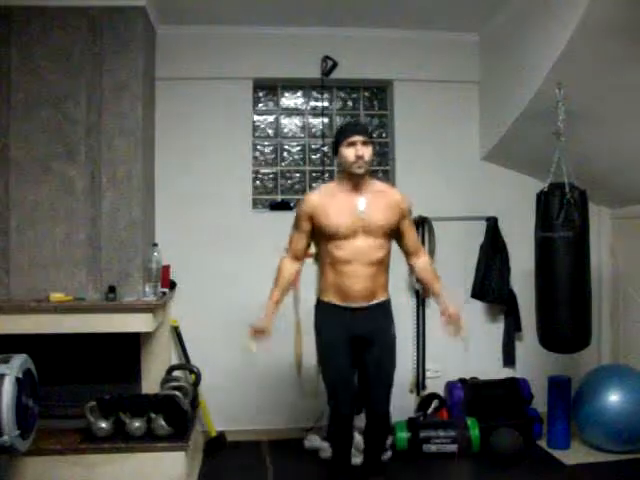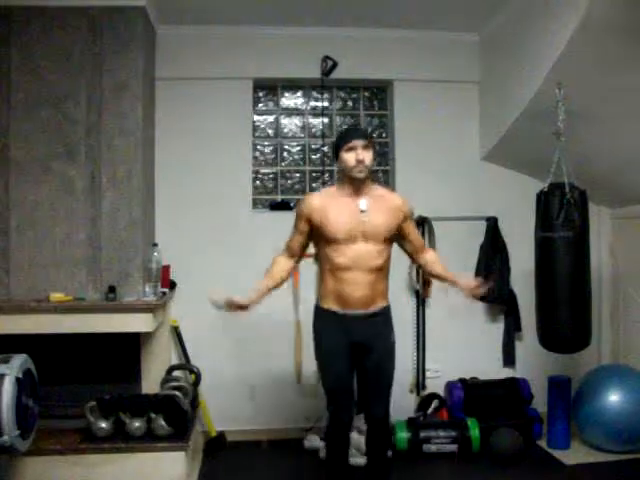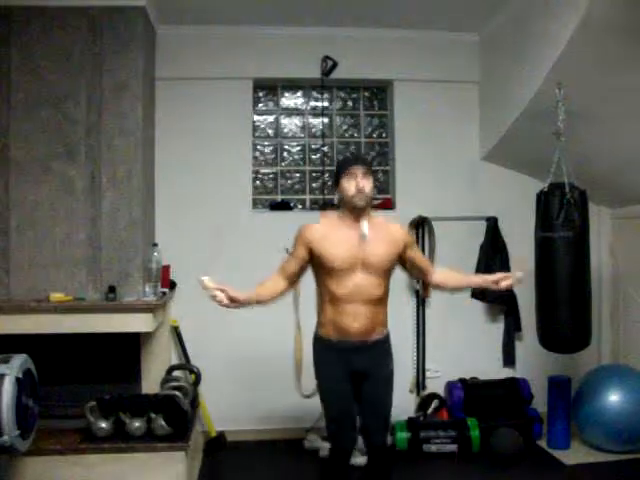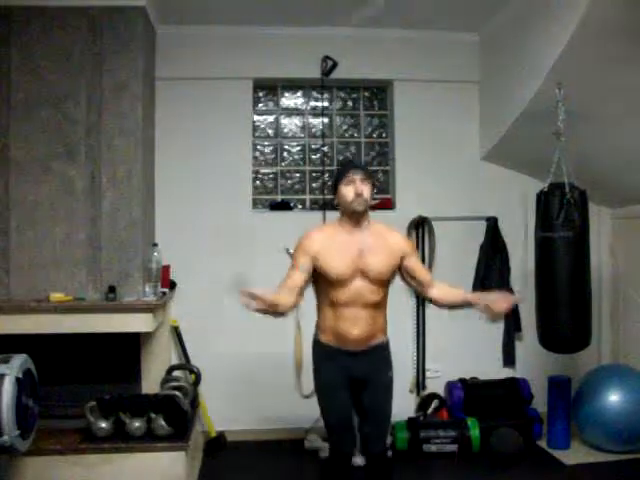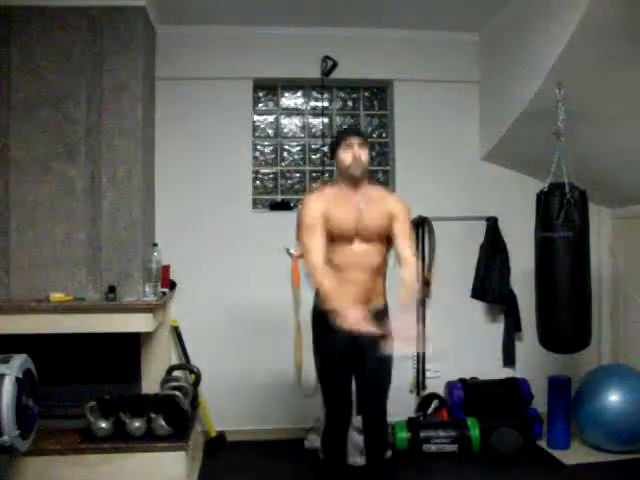
dt=0.1s
person 1, frame 1
left shoulder: (394, 200)
right shoulder: (315, 201)
left elbow: (417, 255)
right elbow: (293, 259)
left wrist: (441, 300)
right wrist: (270, 311)
left hip: (378, 316)
right hip: (332, 317)
left knee: (378, 409)
right knee: (341, 409)
person 1, frame 2
left shoulder: (396, 205)
right shoulder: (316, 205)
left elbow: (422, 252)
right elbow: (290, 257)
left wrist: (457, 280)
right wrist: (254, 297)
left hip: (377, 323)
right hip: (330, 323)
left knee: (379, 416)
right knee: (341, 415)
person 1, frame 3
left shoulder: (396, 234)
right shoulder: (314, 233)
left elbow: (430, 274)
right elbow: (283, 279)
left wrist: (482, 281)
right wrist: (243, 299)
left hip: (376, 349)
right hip: (331, 350)
left knee: (376, 439)
right knee: (342, 440)
person 1, frame 4
left shoulder: (395, 241)
right shoulder: (314, 241)
left elbow: (431, 288)
right elbow: (288, 297)
left wrist: (479, 299)
right wrist: (268, 303)
left hip: (376, 355)
right hip: (331, 357)
left knee: (375, 447)
right knee: (341, 447)
person 1, frame 5
left shoulder: (392, 204)
right shoulder: (316, 203)
left elbow: (408, 261)
right elbow: (316, 262)
right wrist: (345, 309)
left hip: (375, 322)
right hip: (330, 321)
left knee: (376, 416)
right knee: (338, 415)
